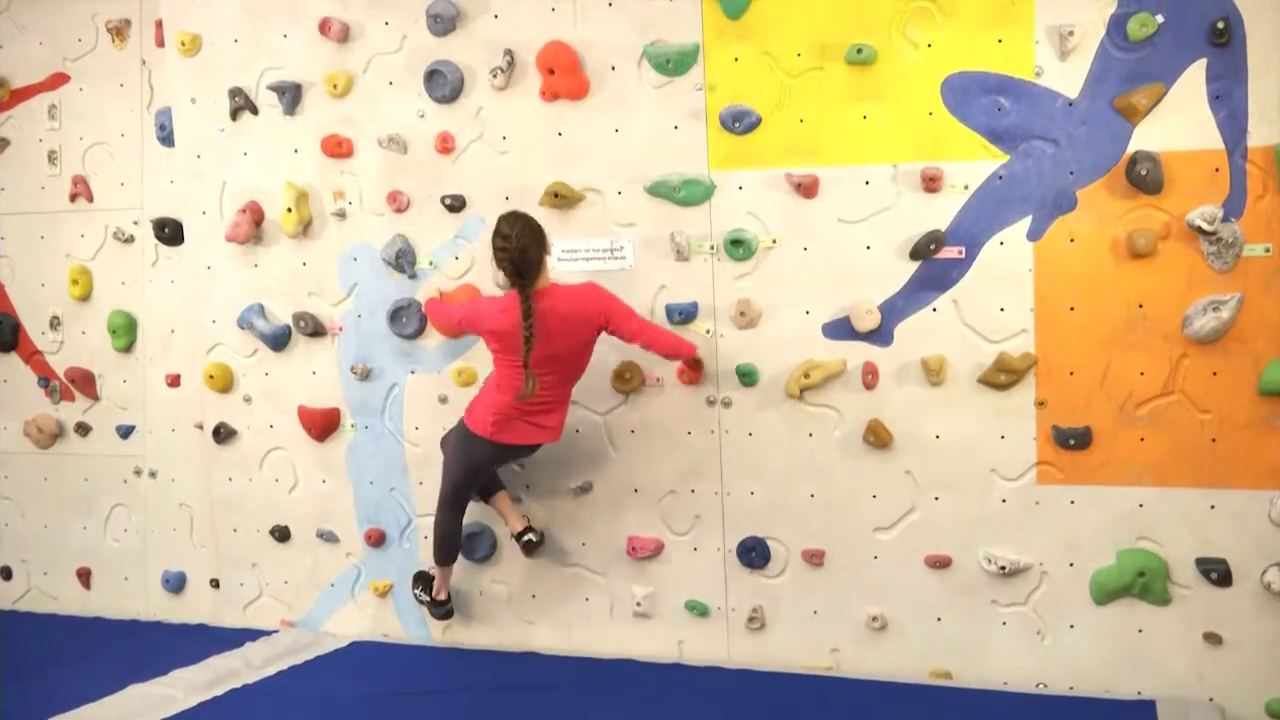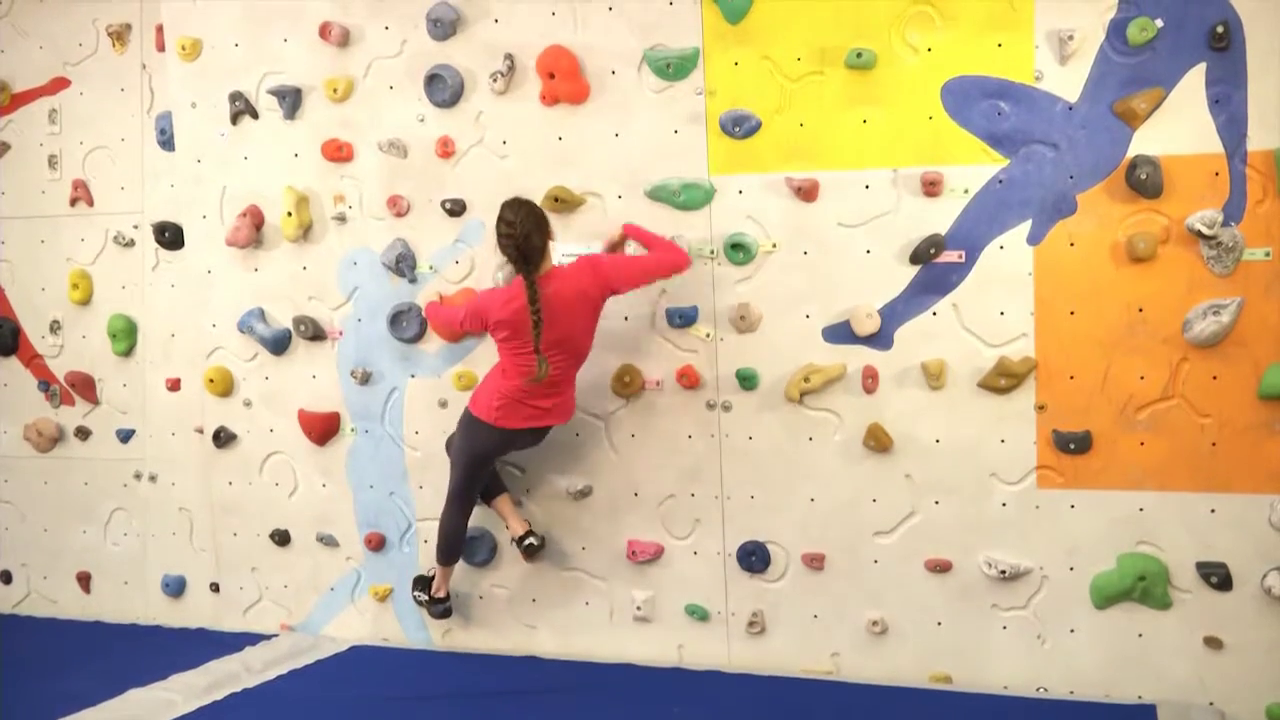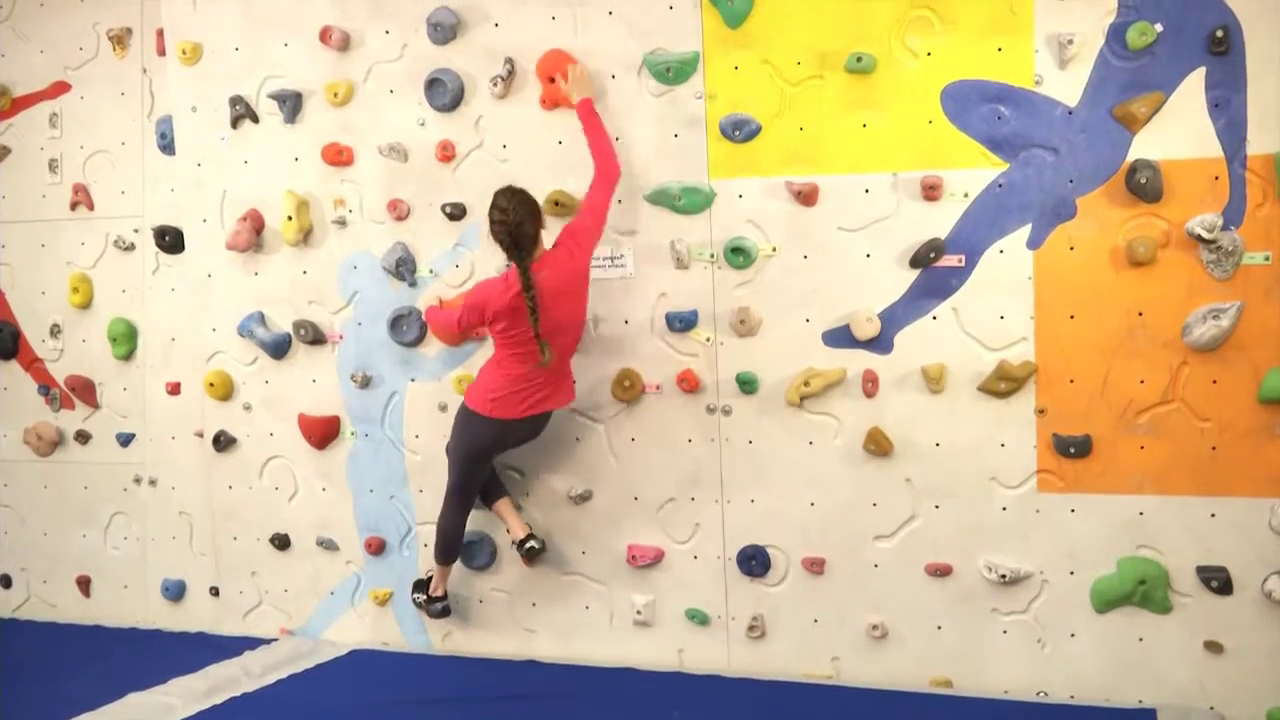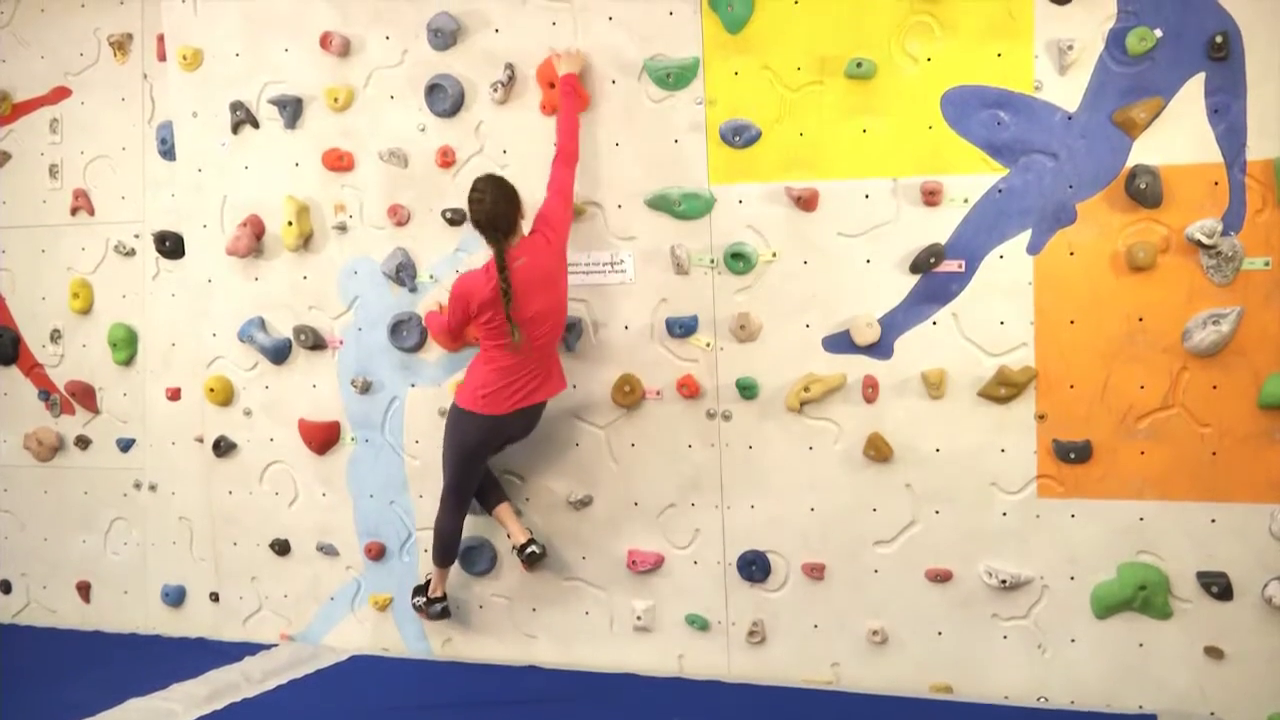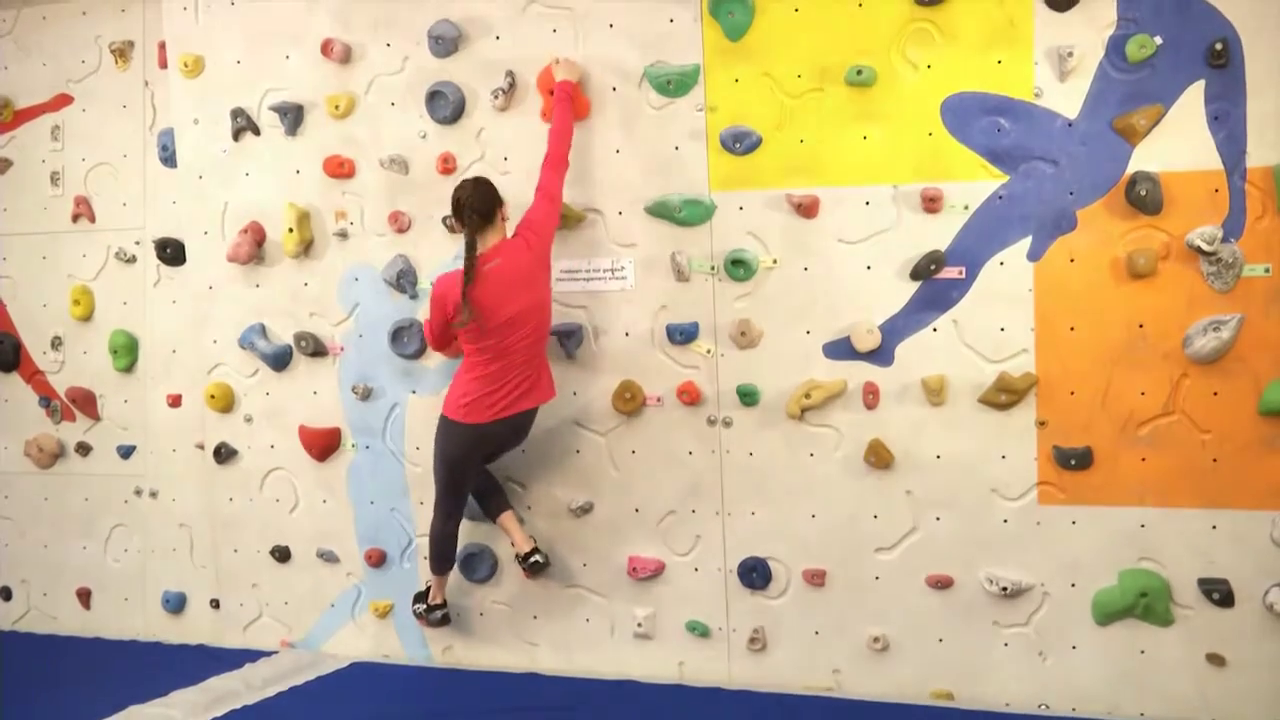
dt=0.2s
person 1, frame 1
left shoulder: (491, 313)
right shoulder: (587, 301)
left elbow: (449, 320)
right elbow: (663, 343)
left wrist: (432, 306)
right wrist: (688, 350)
left hip: (490, 427)
right hip: (540, 433)
left knee: (451, 501)
right knee: (459, 447)
left ankle: (438, 591)
right ankle: (520, 525)
person 1, frame 2
left shoulder: (494, 303)
right shoulder: (589, 277)
left elbow: (449, 318)
right elbow: (676, 259)
left wrist: (430, 309)
right wrist: (627, 235)
left hip: (495, 419)
right hip: (544, 421)
left knee: (460, 496)
right knee: (468, 453)
left ankle: (438, 590)
right ankle: (521, 530)
person 1, frame 3
left shoulder: (490, 294)
right shoulder: (574, 254)
left elbow: (452, 326)
right elbow: (608, 173)
left wrist: (432, 311)
right wrist: (583, 102)
left hip: (493, 412)
right hip: (541, 412)
left knee: (459, 491)
right knee: (472, 460)
left ankle: (437, 588)
right ankle: (523, 533)
person 1, frame 4
left shoulder: (471, 286)
right shoulder: (551, 241)
left elbow: (450, 334)
right elbow: (566, 157)
left wrist: (430, 318)
right wrist: (568, 81)
left hip: (482, 407)
right hip: (532, 406)
left knee: (454, 493)
right knee: (471, 463)
left ankle: (436, 591)
right ankle: (522, 537)
person 1, frame 5
left shoulder: (448, 287)
right shoulder: (533, 246)
right elbow: (555, 165)
right wrist: (564, 88)
left hip: (470, 415)
right hip: (523, 410)
left knee: (449, 501)
right knee: (474, 470)
left ankle: (436, 598)
right ankle: (526, 547)
